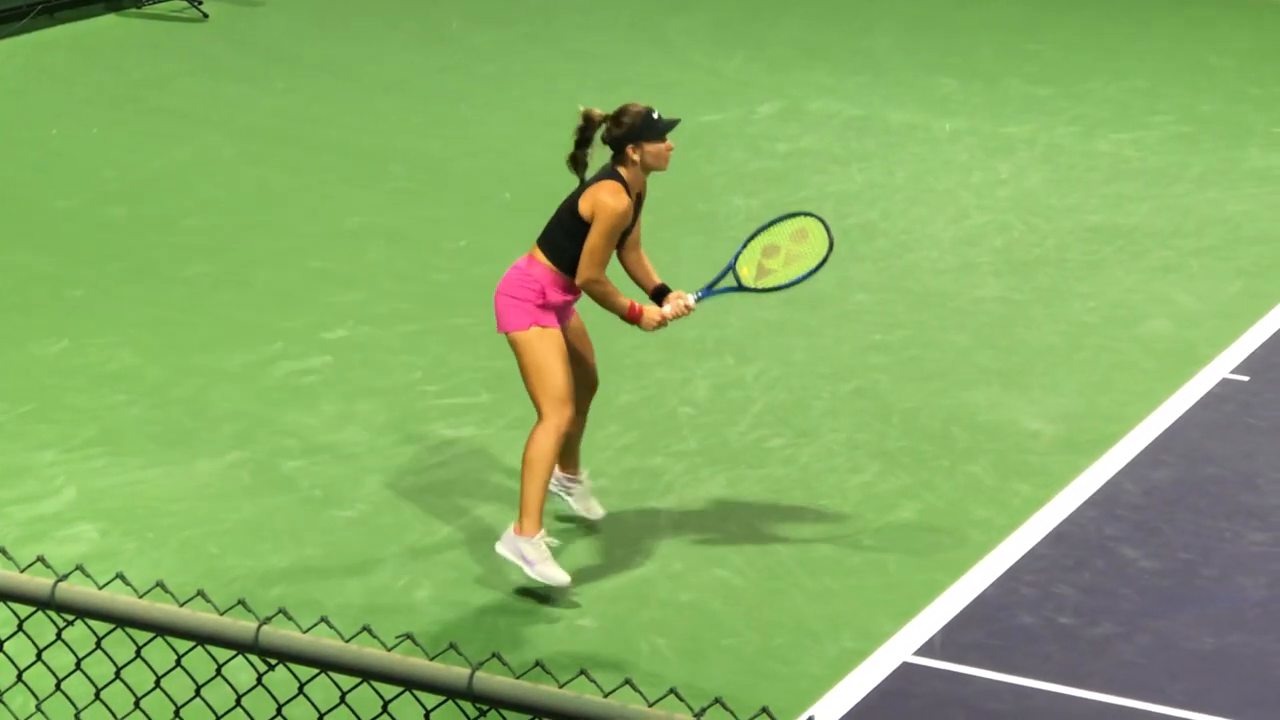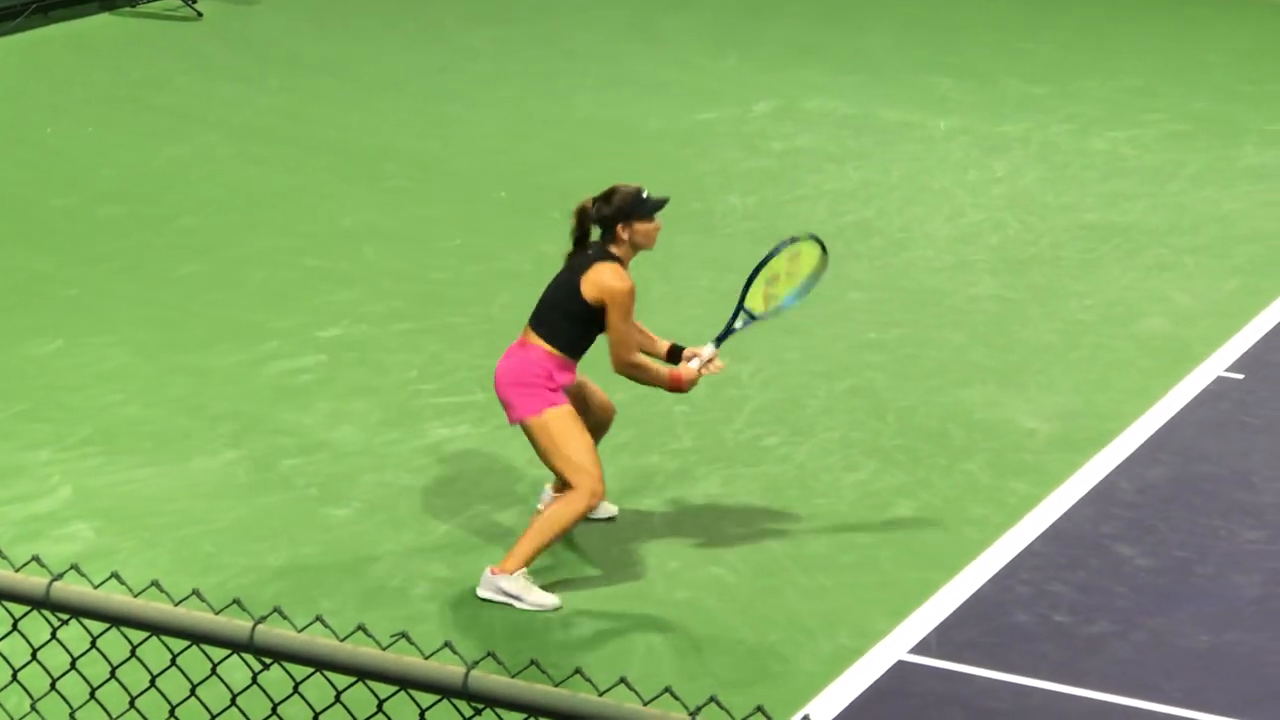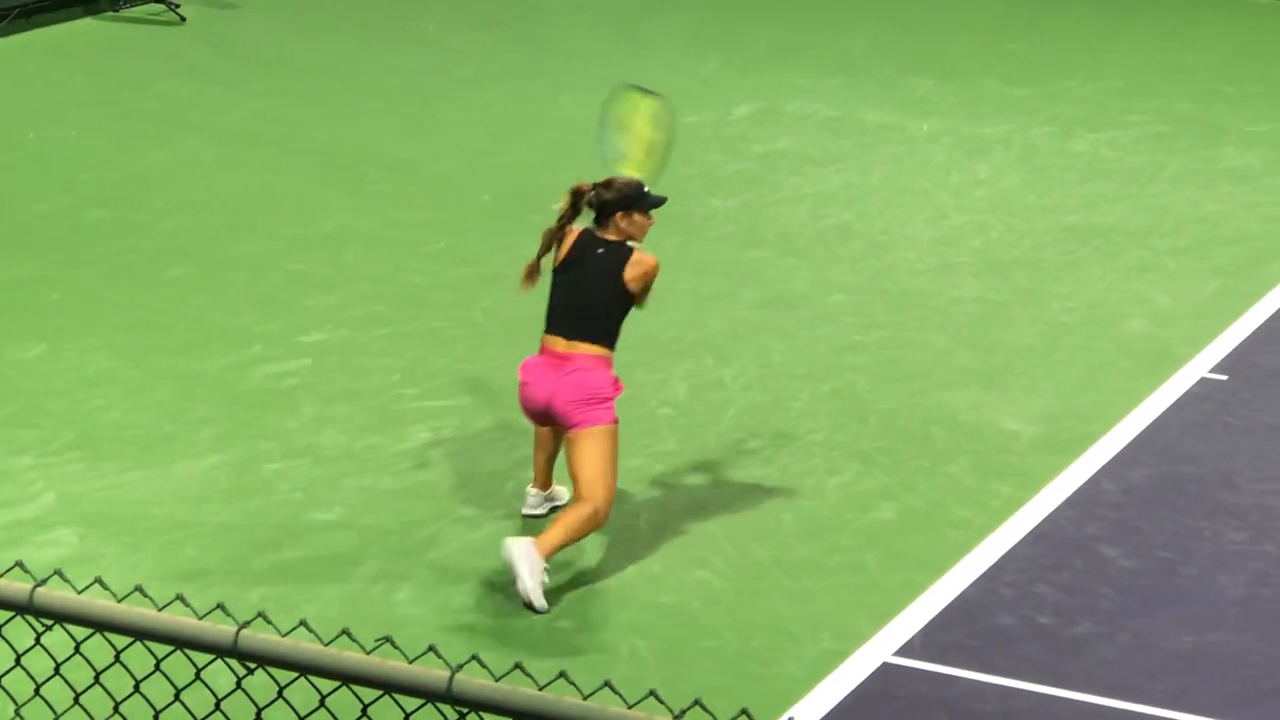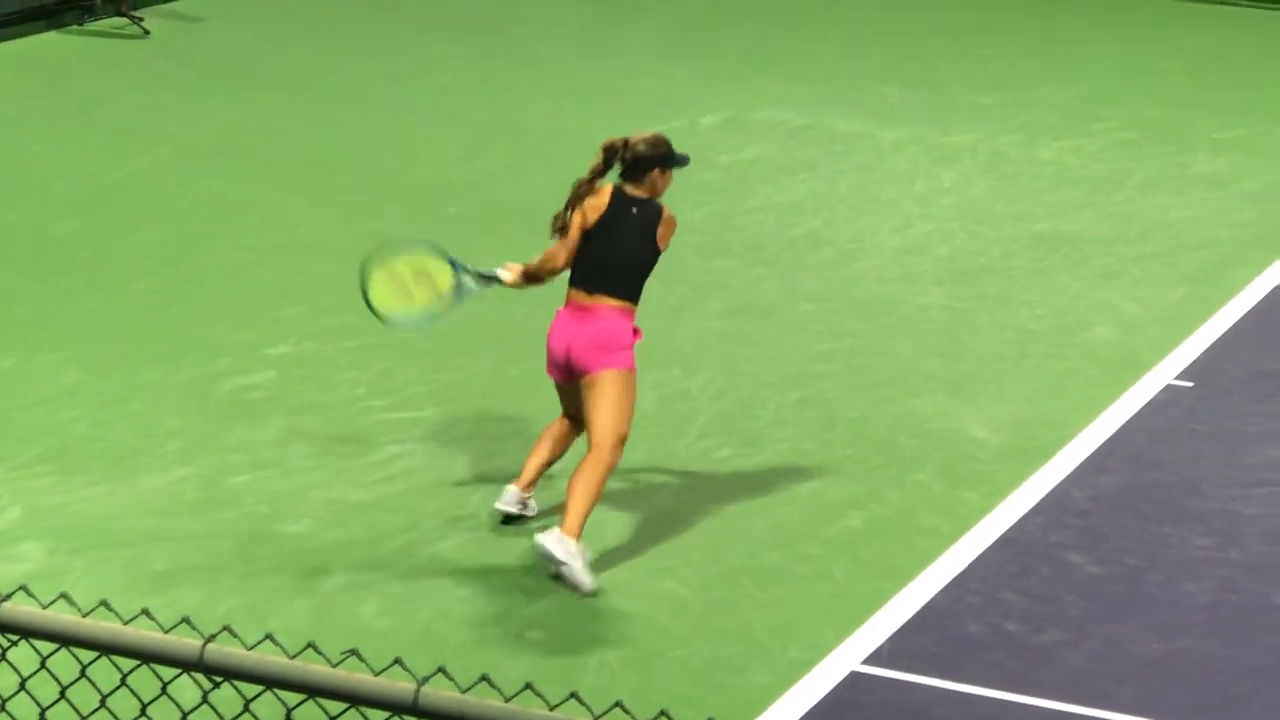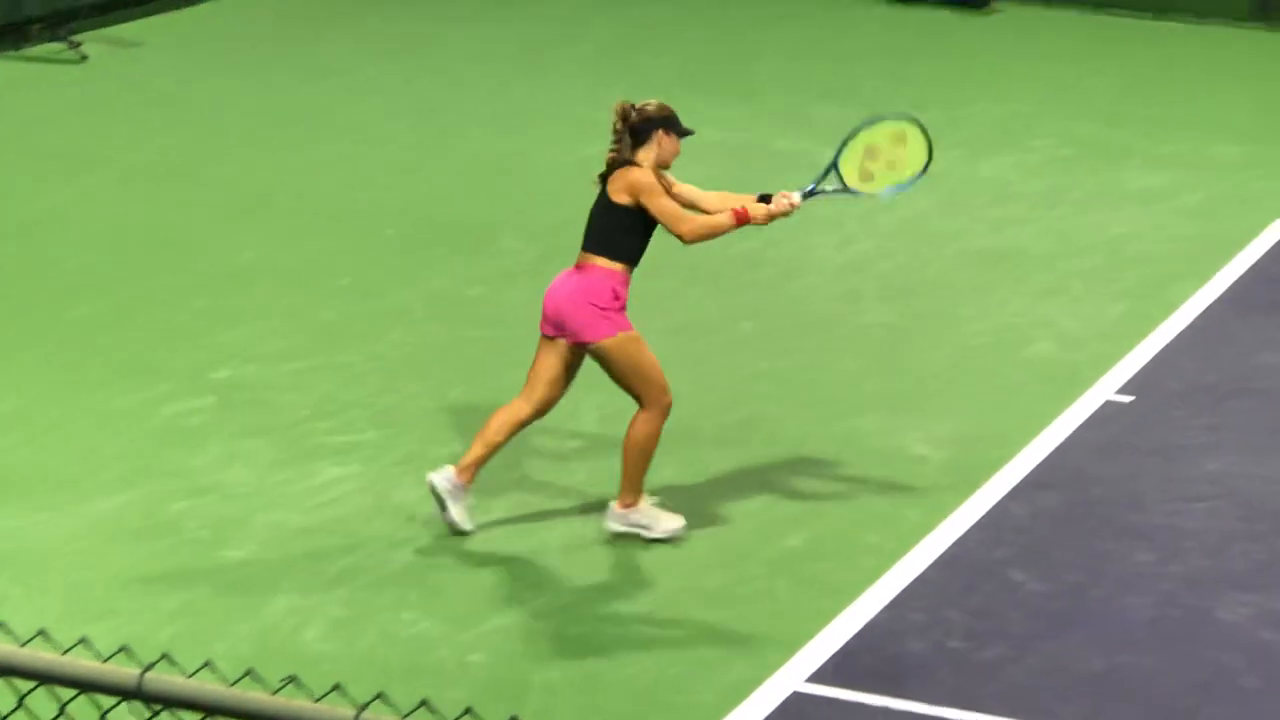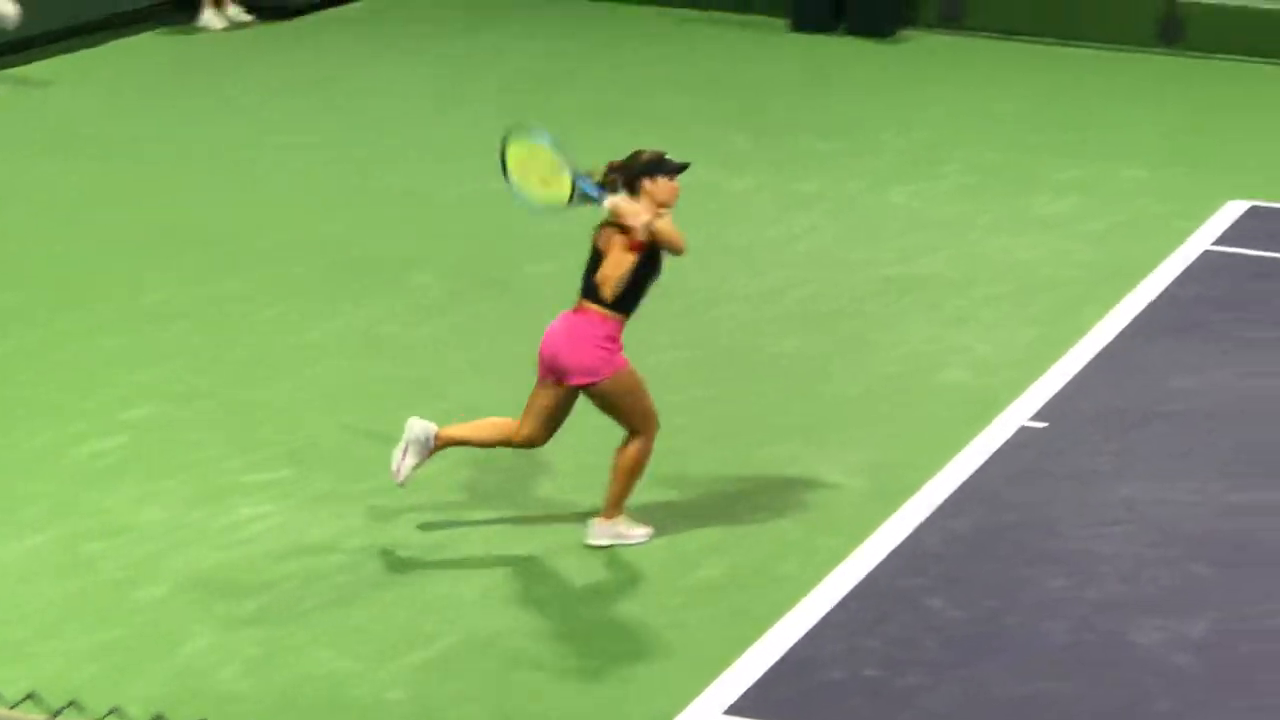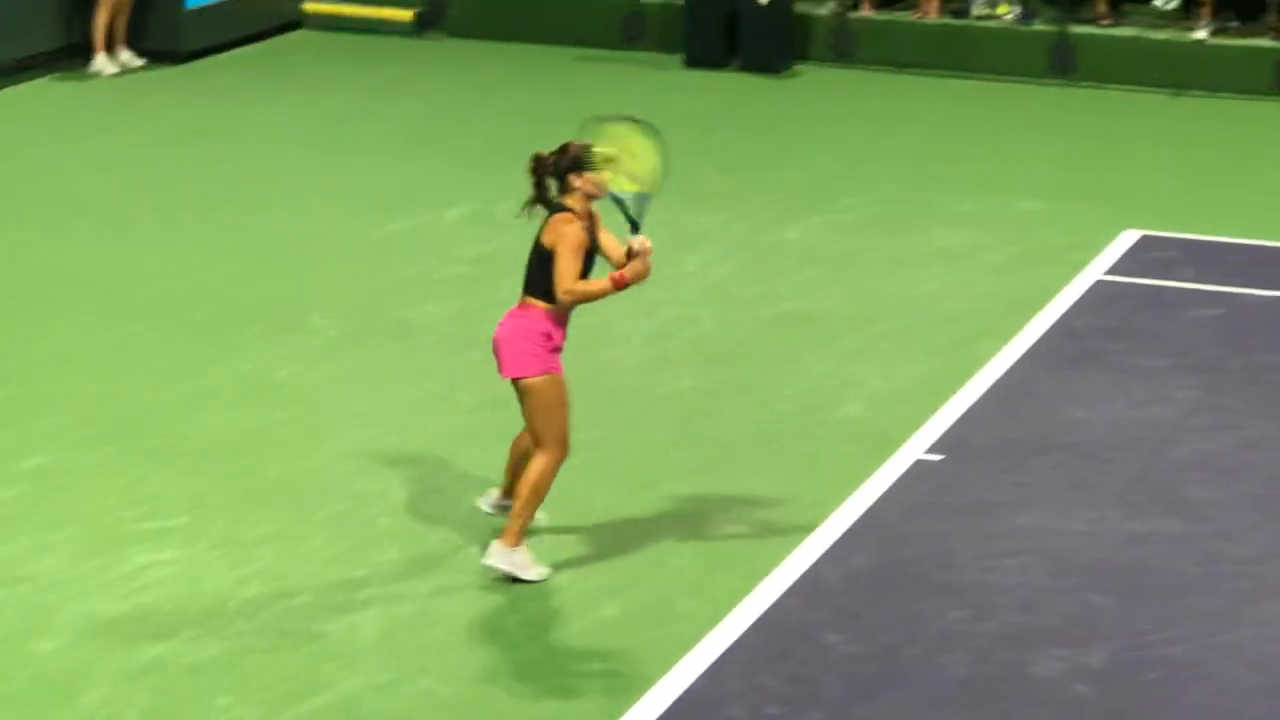
dt=0.2s
person 1, frame 1
left shoulder: (633, 184)
right shoulder: (613, 199)
left elbow: (629, 250)
right elbow: (591, 278)
left wrist: (662, 295)
right wrist: (637, 314)
left hip: (554, 296)
right hip: (529, 296)
left knee: (585, 387)
right knee: (558, 413)
left ankle: (568, 476)
right ankle: (525, 536)
person 1, frame 2
left shoulder: (602, 259)
right shoulder: (615, 281)
left elbow: (626, 329)
right elbow: (624, 361)
left wrist: (676, 353)
right wrist: (678, 380)
left hip: (540, 370)
right hip: (530, 380)
left knee: (600, 415)
right knee: (589, 490)
left ankle: (557, 497)
right ankle: (505, 575)
person 1, frame 3
left shoulder: (571, 238)
right shoulder: (644, 263)
left elbow: (532, 278)
left hip: (536, 377)
right hip: (587, 384)
right knee: (595, 506)
left ankle: (540, 492)
right ankle: (534, 552)
person 1, frame 4
left shoulder: (598, 197)
right shoulder: (665, 221)
left elbow: (557, 261)
left wrist: (525, 273)
left hip: (565, 329)
right hip: (608, 337)
left knee: (573, 418)
right knee: (604, 449)
left ankle: (518, 493)
right ankle: (565, 539)
person 1, frame 5
left shoulder: (639, 173)
right shoulder: (636, 177)
left elbow: (708, 200)
right elbow: (689, 231)
left wrist: (767, 201)
right wrist: (750, 215)
left hip: (568, 293)
right hip: (594, 302)
left knee: (532, 403)
right knee: (656, 402)
left ankle: (457, 478)
right ankle: (630, 507)
person 1, frame 6
left shoulder: (651, 219)
right shoulder: (620, 228)
left elbow: (677, 245)
right elbow: (607, 291)
left wrist: (649, 225)
right wrist: (636, 243)
left hip: (564, 338)
right hip: (590, 344)
left knee: (527, 433)
right knee: (644, 428)
left ankle: (432, 435)
right ankle: (608, 522)
person 1, frame 7
left shoulder: (587, 216)
right shoulder: (569, 225)
left elbow: (616, 253)
right elbow: (566, 292)
left wrist: (638, 251)
right wrist: (625, 277)
left hip: (526, 333)
right hip: (530, 338)
left knee: (543, 431)
right knee: (552, 448)
left ankle: (506, 496)
right ankle: (508, 547)
